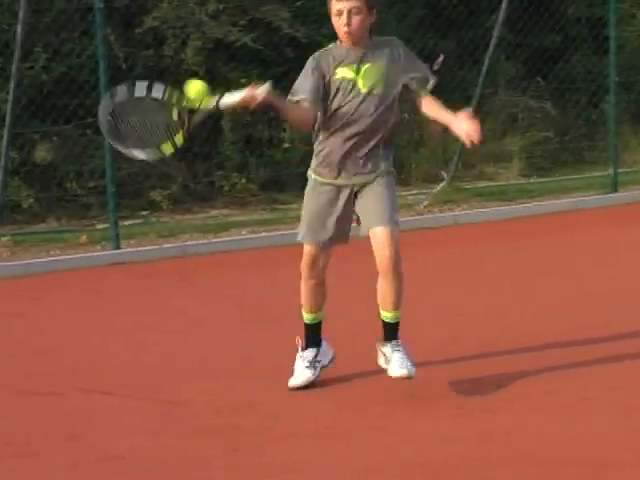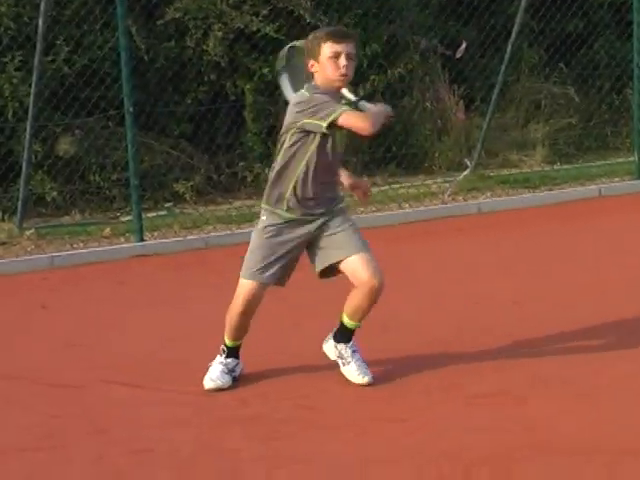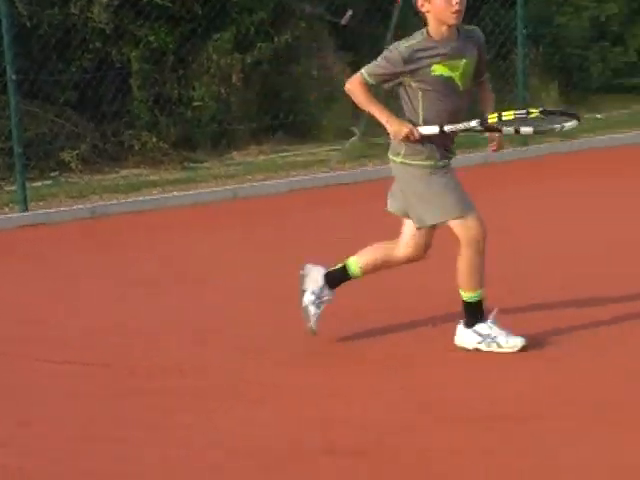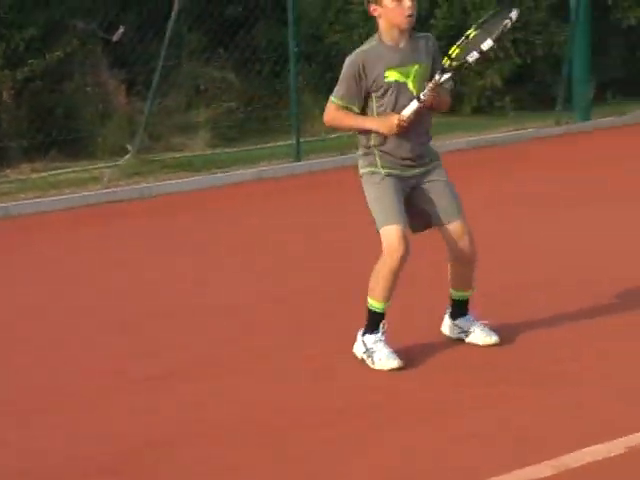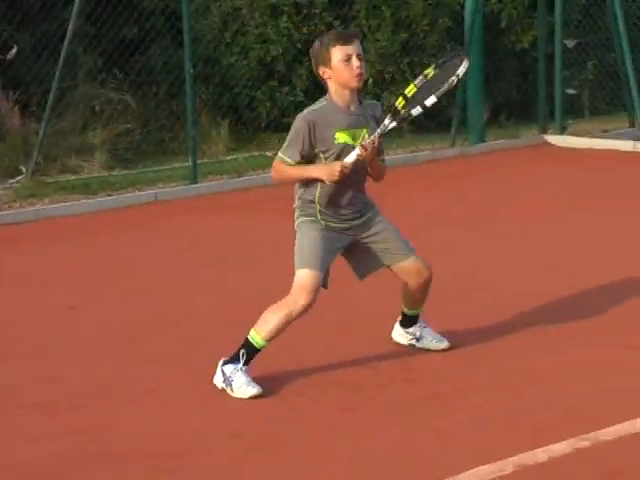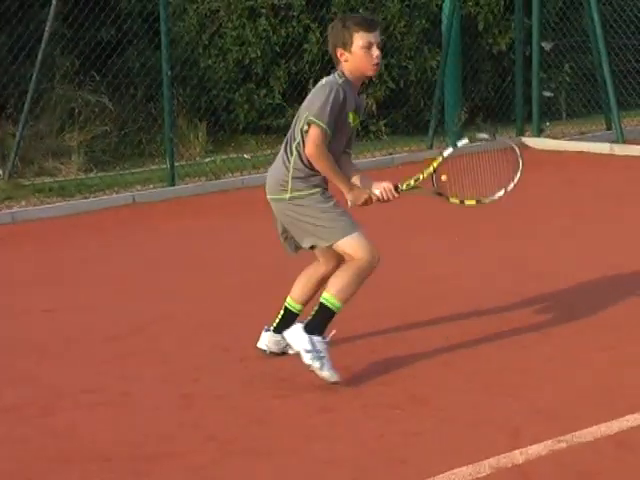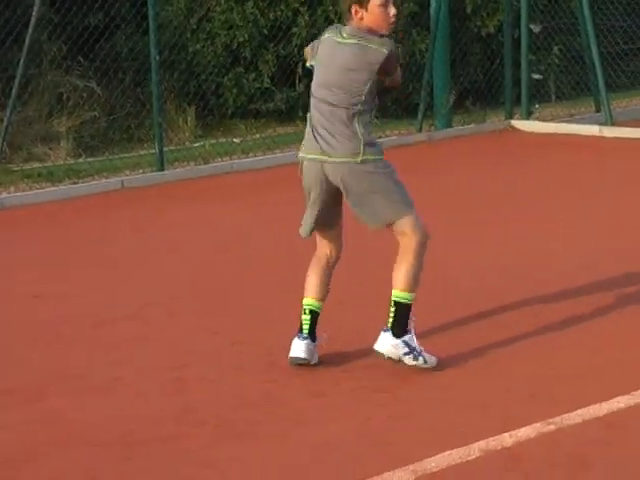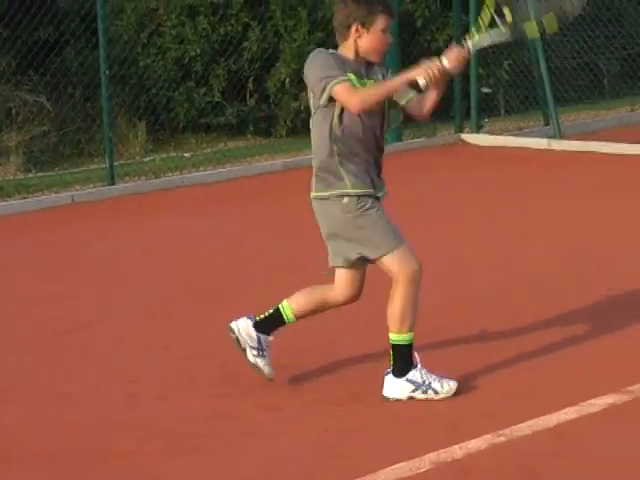
dt=0.5s
person 1, frame 1
left shoulder: (392, 51)
right shoulder: (320, 63)
left elbow: (423, 97)
right elbow: (304, 120)
left wrist: (455, 120)
right wrist: (270, 100)
left hip: (374, 174)
right hip: (326, 176)
left knee: (387, 256)
right knee: (312, 263)
left ankle: (391, 344)
right ankle: (314, 347)
person 1, frame 2
left shoulder: (336, 107)
right shoulder: (308, 100)
right elbow: (368, 125)
left wrist: (347, 178)
right wrist: (382, 111)
left hip: (328, 213)
right hip: (283, 215)
left knee: (371, 282)
right knee: (246, 298)
left ankle: (342, 343)
right ankle: (229, 357)
person 1, frame 3
left shoulder: (474, 38)
right shoulder: (407, 52)
left elbow: (481, 82)
right elbow: (354, 84)
right wrist: (390, 122)
left hip: (436, 157)
right hip: (417, 159)
left knee: (410, 249)
right knee: (474, 233)
left ankle: (324, 280)
right ankle: (476, 324)
person 1, frame 4
left shoulder: (426, 45)
right shoulder: (361, 60)
left elbow: (444, 101)
right elbow: (332, 115)
left wrist: (434, 97)
right wrist: (376, 123)
left hip: (425, 165)
right hip: (381, 167)
left knee: (464, 246)
right knee: (396, 247)
left ankle: (459, 318)
right ankle: (370, 335)
person 1, frame 5
left shoulder: (372, 112)
right shoulder: (311, 119)
left elbow: (379, 174)
right elbow: (279, 171)
left wrist: (374, 159)
right wrist: (322, 171)
left hip: (362, 215)
right hip: (318, 219)
left knee: (419, 274)
right knee: (302, 297)
left ankle: (409, 327)
right ankle: (233, 364)
person 1, frame 6
left shoulder: (353, 98)
right shoulder: (332, 90)
left elbow: (339, 159)
right elbow: (313, 150)
left wrist: (370, 185)
right wrist: (349, 190)
left hip: (302, 188)
right hip: (295, 189)
left knee: (333, 258)
right knee: (365, 257)
left ankle: (278, 332)
right ankle: (310, 331)
person 1, frame 7
left shoulder: (327, 39)
right shoulder: (383, 50)
right elbow: (394, 81)
left hip: (314, 160)
right hip: (357, 159)
left knee: (327, 251)
right knee: (414, 235)
left ankle: (305, 340)
right ankle: (397, 333)
person 1, frame 8
left shoulder: (377, 71)
right shoulder: (320, 62)
left elbow: (421, 109)
right elbow: (357, 103)
left wrist: (444, 71)
right wrist: (413, 74)
left hip: (361, 191)
right hip: (342, 193)
left knee: (346, 289)
right knee: (407, 271)
left ankle: (259, 325)
right ankle: (402, 373)
